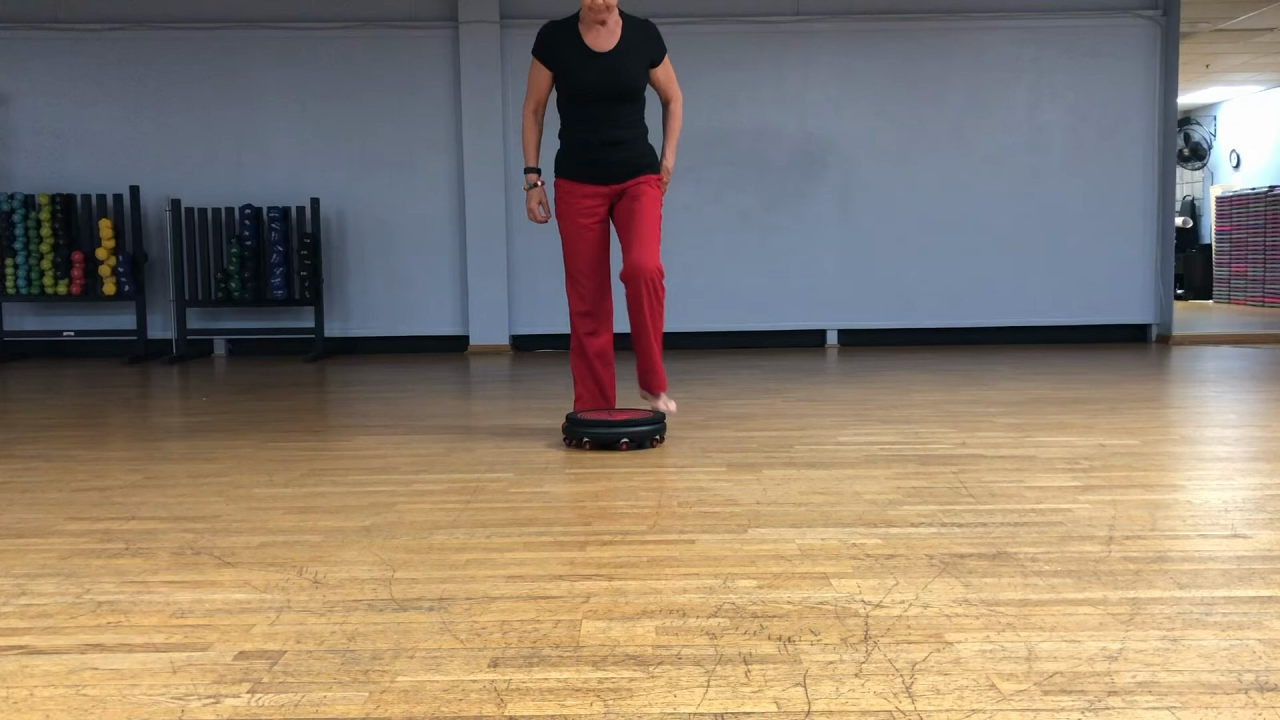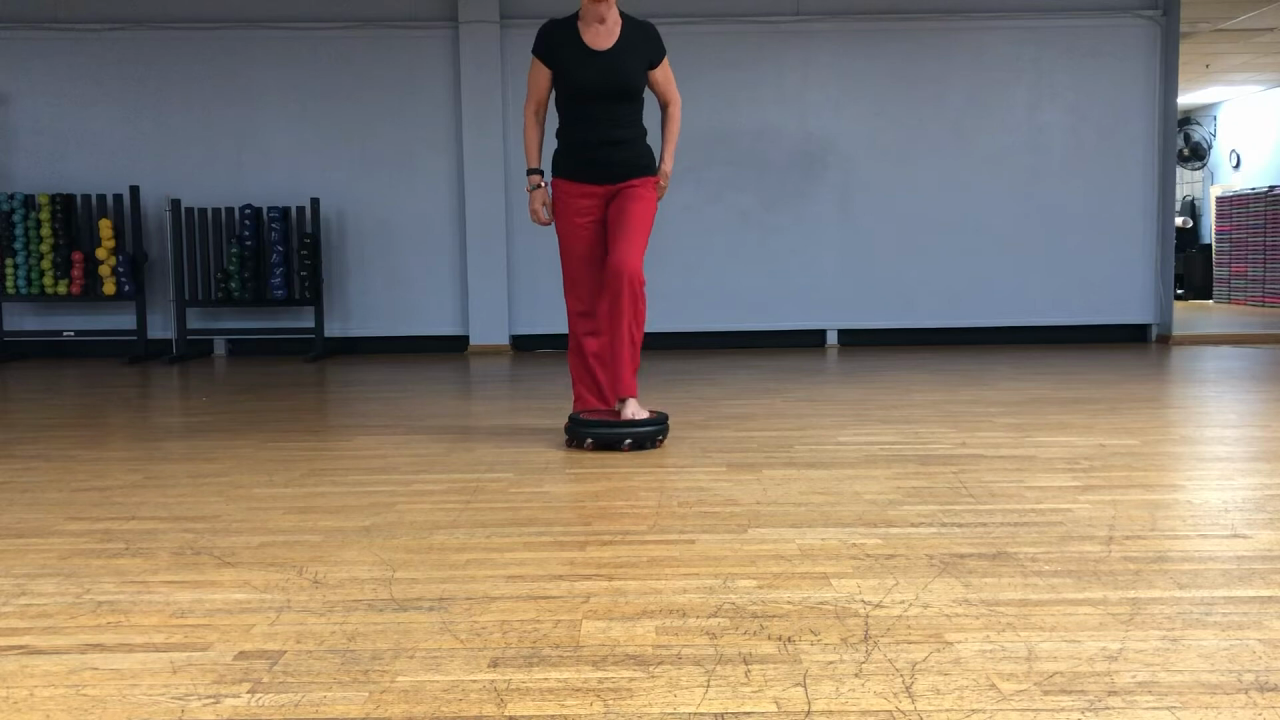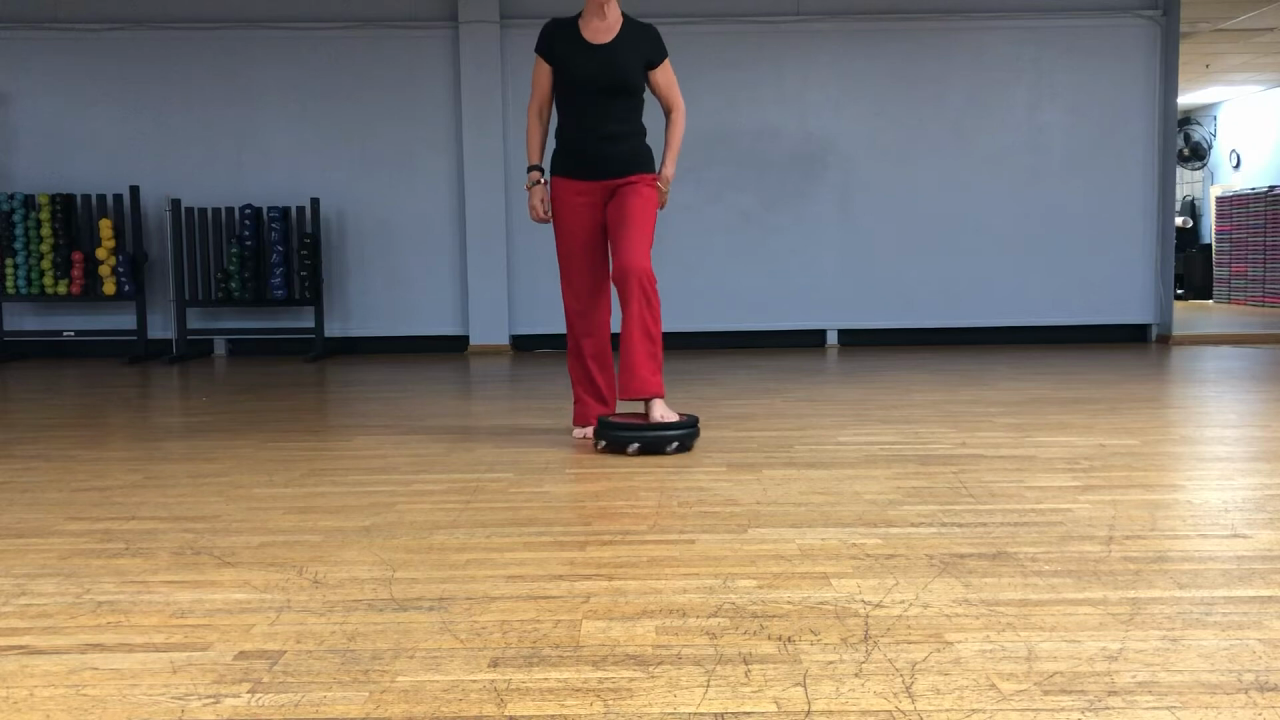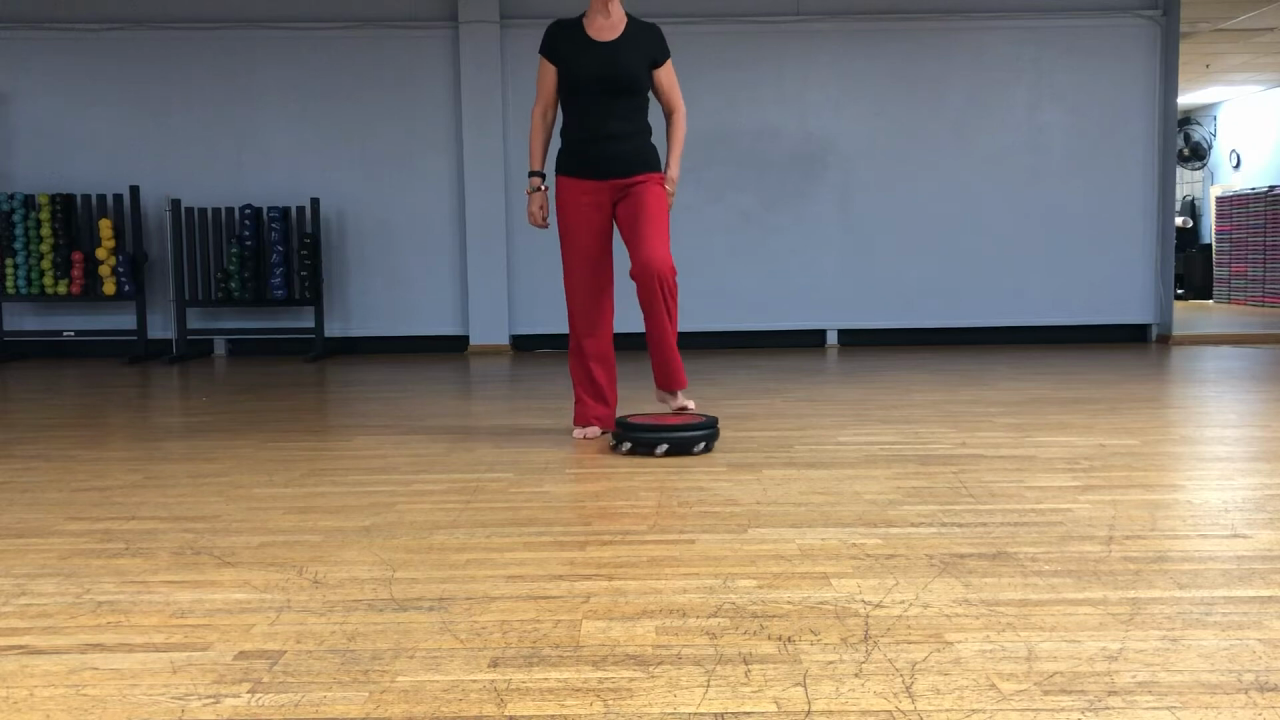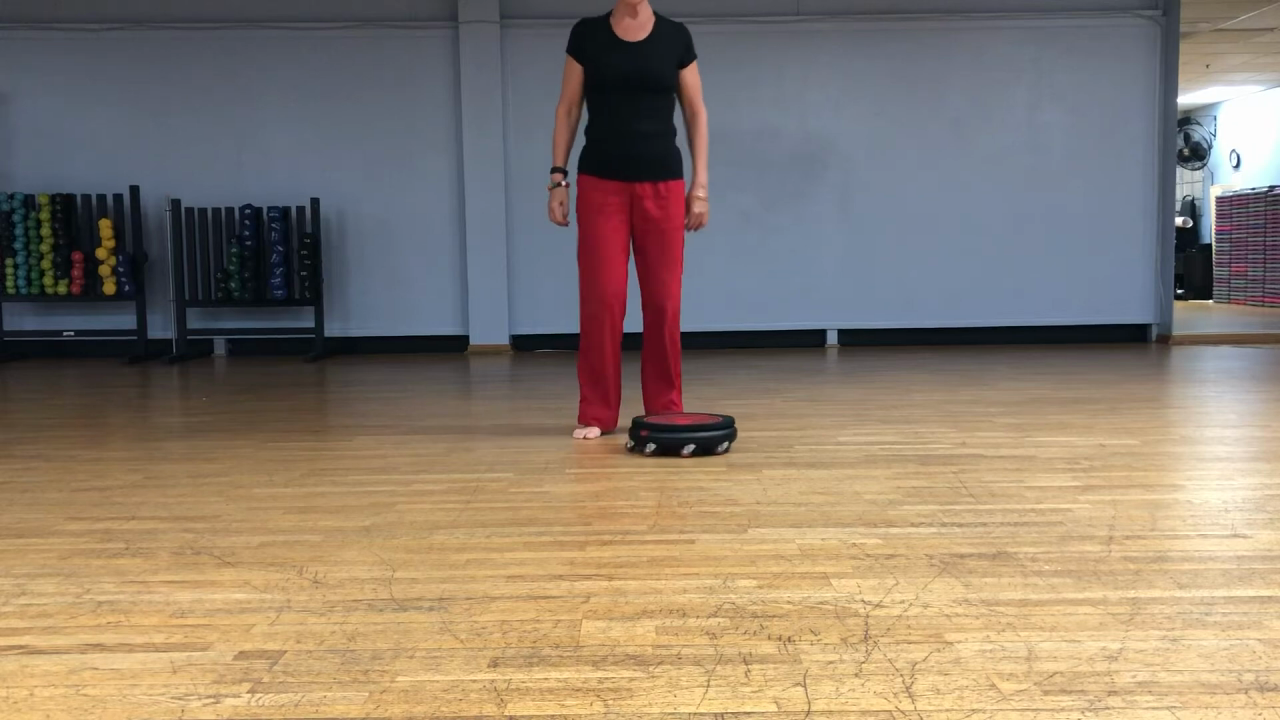
dt=0.3s
person 1, frame 1
left shoulder: (645, 35)
right shoulder: (554, 38)
left elbow: (673, 99)
right elbow: (533, 110)
left wrist: (668, 159)
right wrist: (532, 176)
left hip: (638, 178)
right hip: (577, 184)
left knee: (643, 269)
right knee: (587, 298)
left ankle: (653, 384)
right ankle: (593, 410)
person 1, frame 2
left shoulder: (644, 37)
right shoulder: (553, 37)
left elbow: (671, 103)
right elbow: (534, 111)
left wrist: (666, 164)
right wrist: (535, 178)
left hip: (635, 181)
right hip: (575, 185)
left knee: (625, 271)
right knee: (584, 297)
left ankle: (626, 395)
right ankle: (592, 409)
person 1, frame 3
left shoulder: (644, 37)
left elbow: (675, 108)
right elbow: (539, 110)
left wrist: (668, 169)
right wrist: (535, 175)
left hip: (633, 178)
right hip: (573, 183)
left knee: (634, 269)
right knee: (582, 297)
left ankle: (652, 395)
right ankle: (592, 412)
person 1, frame 4
left shoulder: (648, 36)
right shoulder: (560, 36)
left elbow: (675, 110)
right elbow: (544, 112)
left wrist: (672, 171)
right wrist: (536, 180)
left hip: (640, 177)
right hip: (579, 182)
left knee: (655, 266)
right knee: (586, 297)
left ankle: (672, 385)
right ankle: (593, 412)
person 1, frame 5
left shoulder: (675, 36)
left elbow: (696, 114)
right elbow: (567, 110)
left wrist: (700, 184)
right wrist: (557, 177)
left hip: (661, 183)
right hip: (600, 182)
left knee: (662, 298)
right knee: (602, 296)
left ankle: (665, 410)
right ankle: (597, 412)
